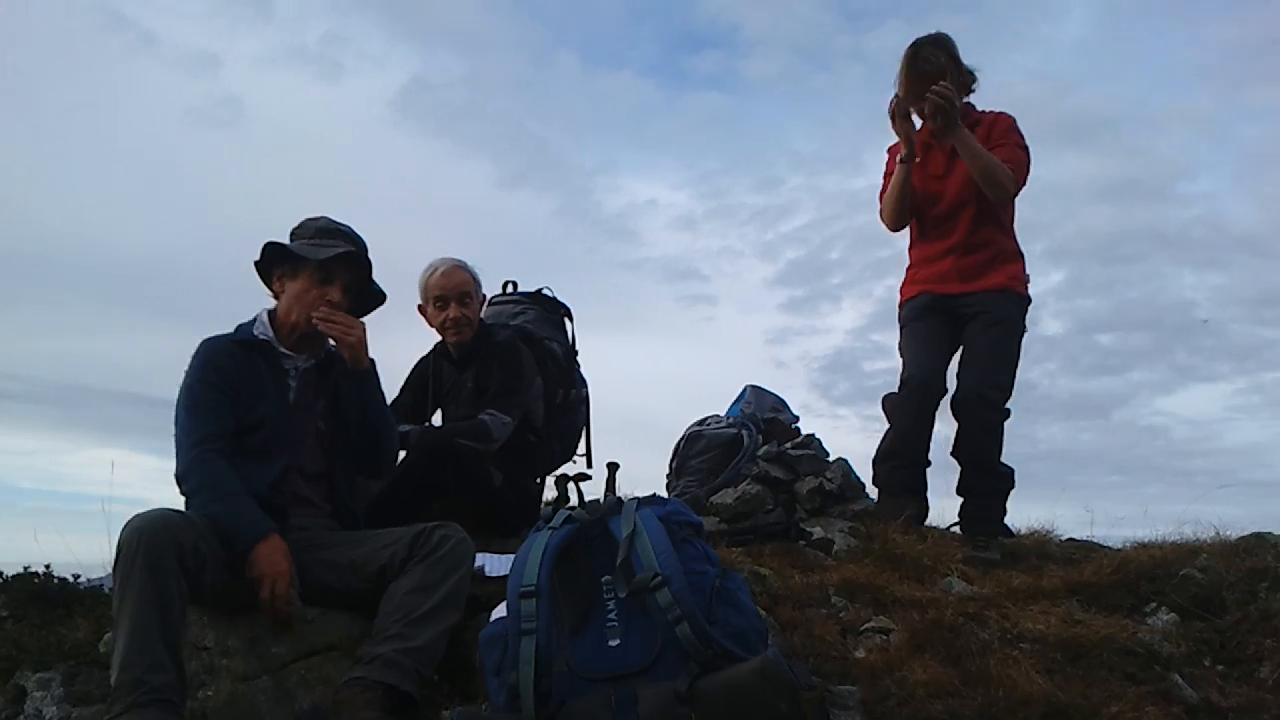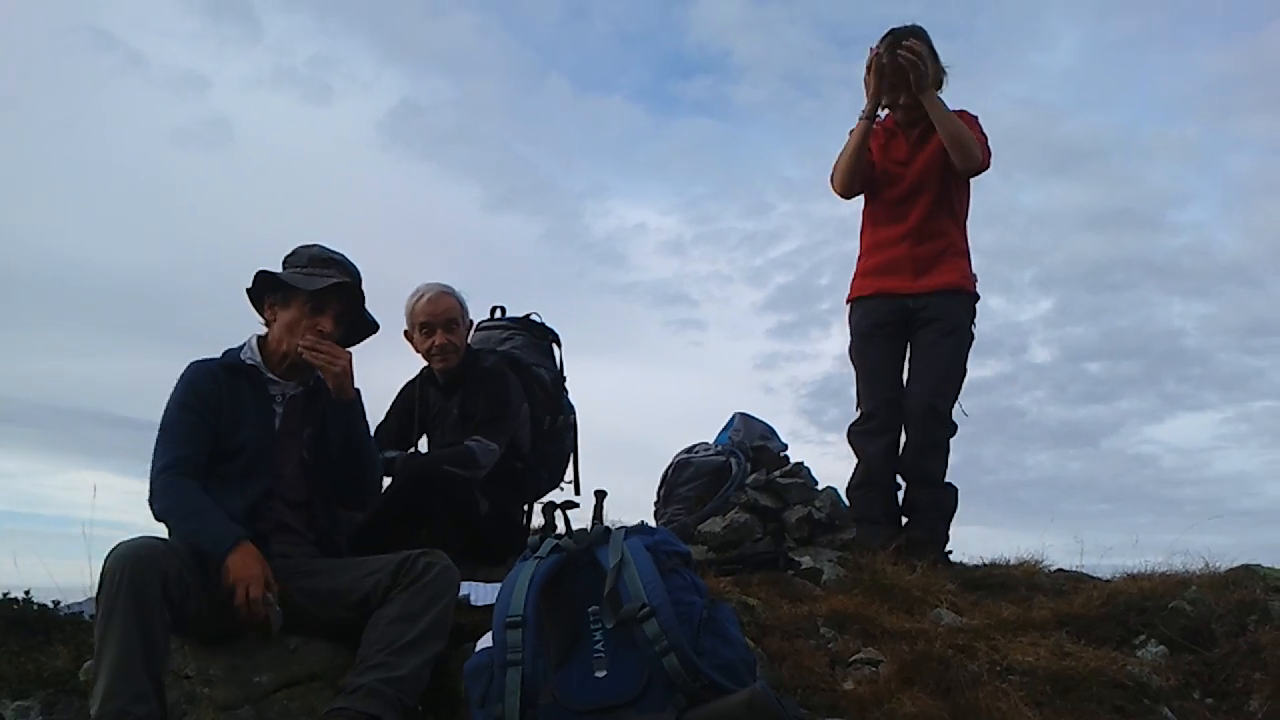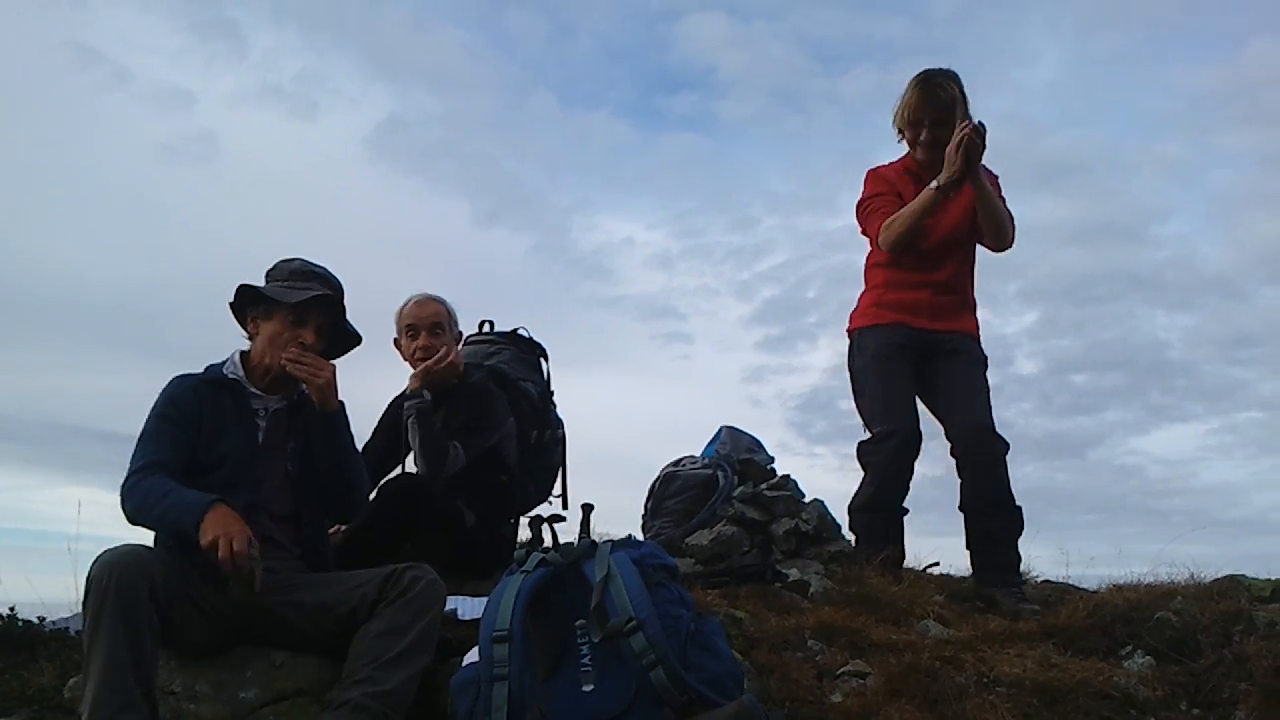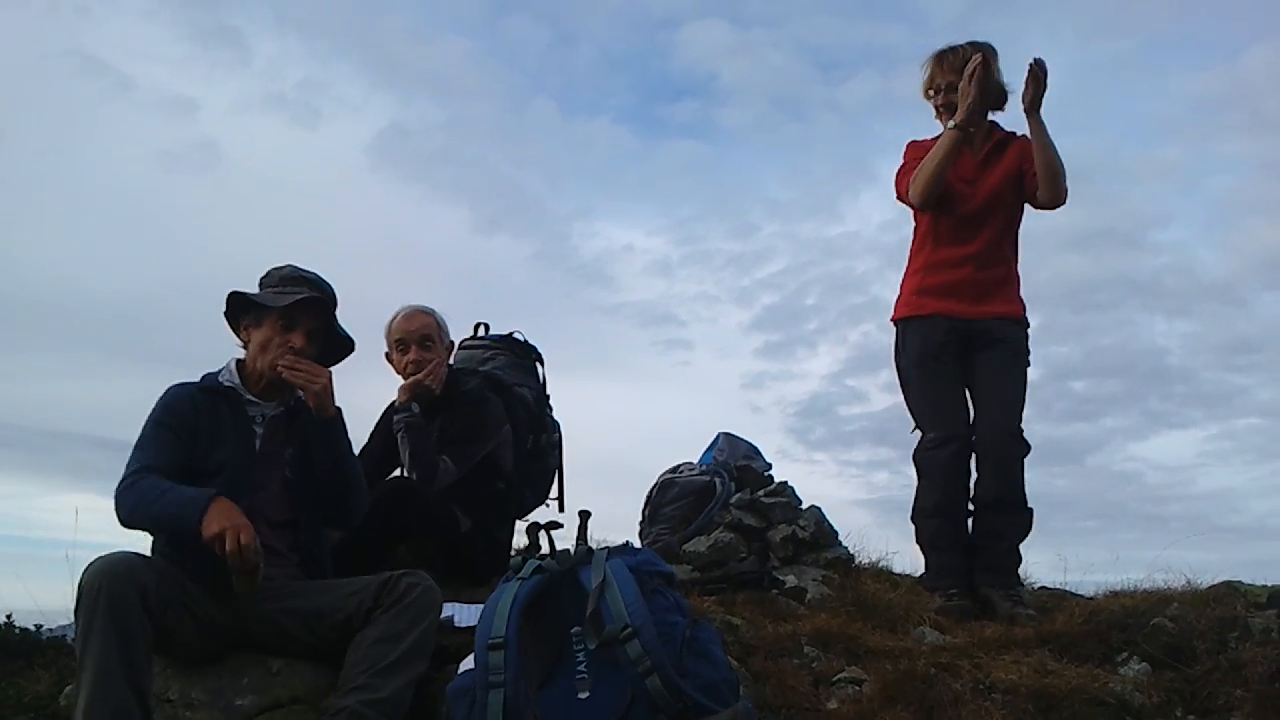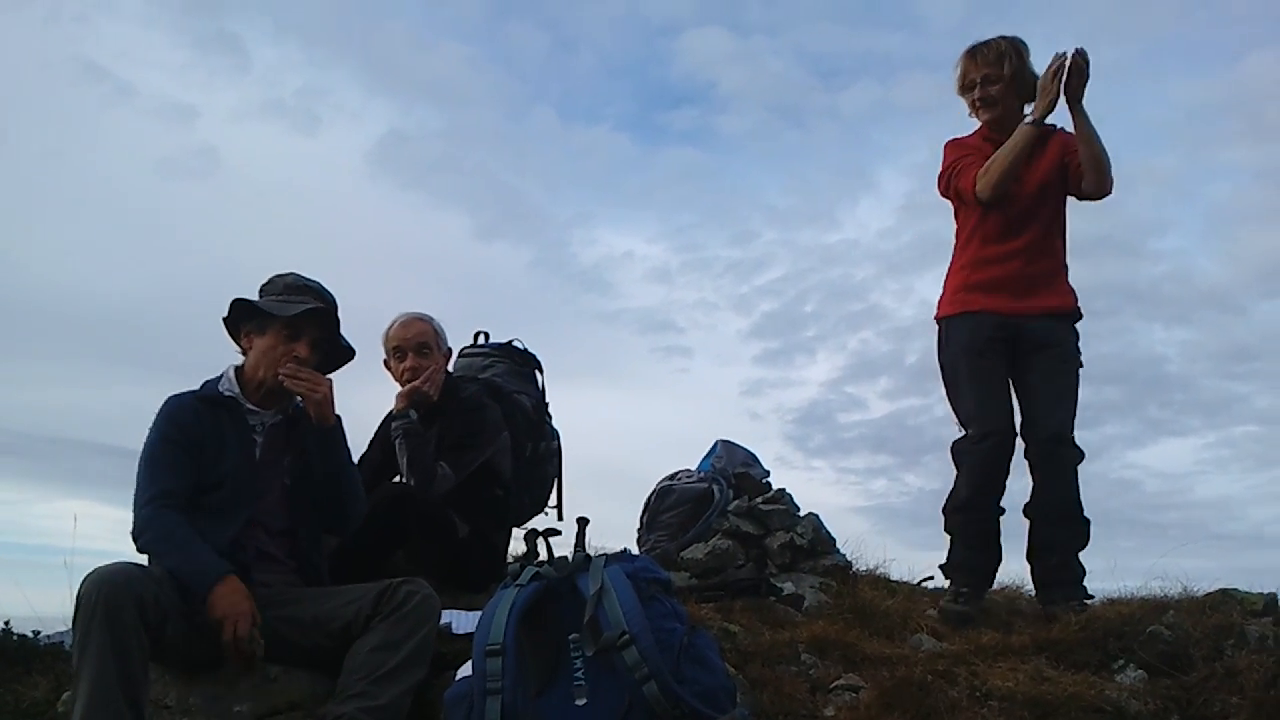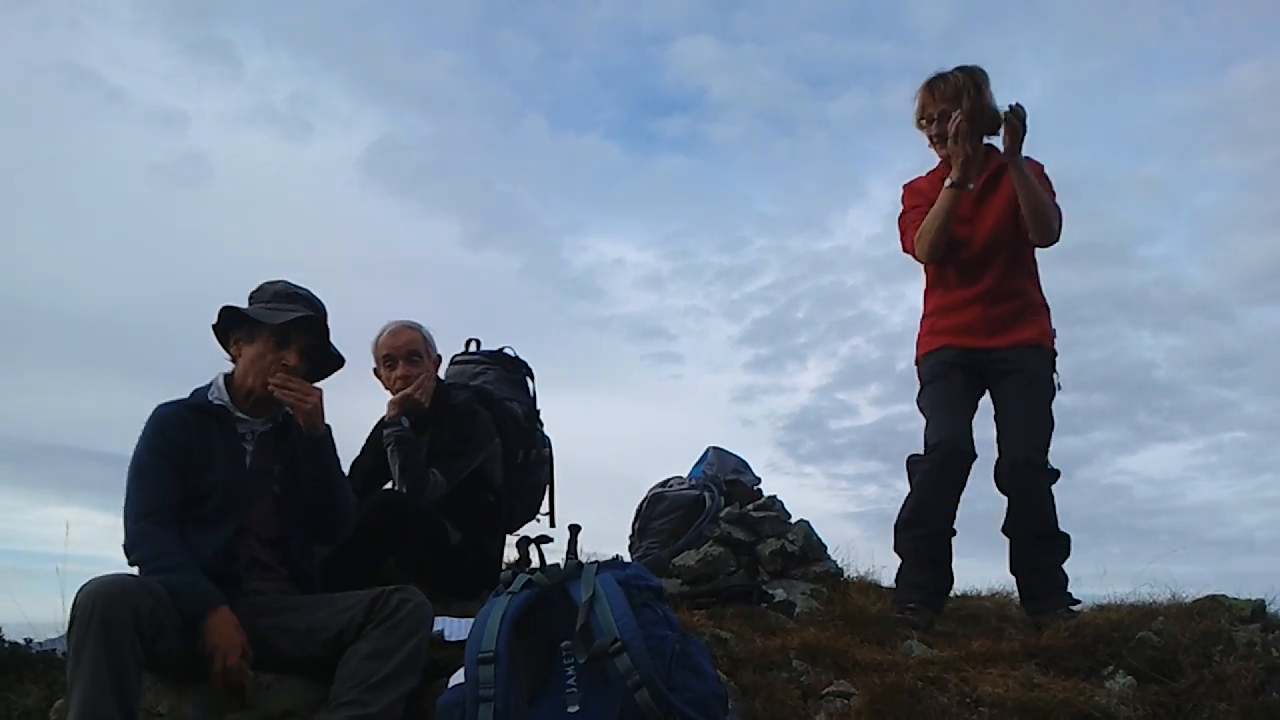
dt=0.5s
person 1, frame 1
left shoulder: (998, 128)
right shoulder: (903, 150)
left elbow: (1003, 186)
right elbow: (893, 218)
left wrist: (954, 129)
right wrist: (909, 150)
left hip: (994, 291)
right hip: (927, 293)
left knee: (980, 400)
right knee: (917, 385)
left ankle: (983, 526)
right ankle: (898, 513)
person 1, frame 2
left shoulder: (957, 125)
right shoulder: (869, 137)
left elbow: (972, 160)
right elbow: (843, 185)
left wrist: (927, 94)
right wrist: (870, 110)
left hip: (944, 292)
right hip: (876, 294)
left knee: (926, 411)
right knee: (878, 416)
left ankle: (925, 545)
right ankle: (878, 544)
person 1, frame 3
left shoulder: (977, 183)
right shoulder: (881, 179)
left elbow: (1000, 239)
right elbow: (890, 238)
left wrist: (977, 173)
right wrist: (943, 179)
left hip: (953, 333)
right hip: (884, 328)
left knee: (978, 437)
right knee: (894, 437)
left ankle: (998, 573)
right ankle: (877, 558)
person 1, frame 4
left shoulder: (1015, 151)
right shoulder: (922, 152)
left elbow: (1053, 195)
right elbow: (920, 194)
left wrist: (1034, 115)
right wrist: (959, 122)
left hip: (997, 318)
right hip: (927, 317)
left knee: (1000, 437)
right knee: (945, 440)
left ankle: (995, 573)
right ankle: (948, 578)
person 1, frame 5
left shoulder: (1058, 145)
right shoulder: (961, 151)
left elbow: (1098, 185)
right elbow: (987, 186)
left wrist: (1075, 107)
right wrist: (1036, 112)
left hip: (1046, 315)
right hip: (972, 314)
left knee: (1052, 441)
right knee: (986, 437)
left ankle: (1059, 586)
right ankle: (968, 577)
person 1, frame 6
left shoulder: (1022, 174)
right shoulder: (920, 191)
left elbow: (1046, 233)
right elbow: (927, 249)
left wrist: (1014, 159)
right wrist: (959, 174)
left hip: (1021, 344)
right hip: (947, 347)
left knee: (1025, 465)
right knee: (944, 452)
left ankle: (1045, 594)
right ankle: (919, 592)
person 2, frame 1
left shoulder: (344, 372)
right shoulder: (222, 356)
left elbow: (378, 464)
right elbow: (200, 462)
left wrist: (359, 368)
right wrist: (262, 540)
left hip: (325, 549)
right hip: (233, 546)
left knee: (447, 543)
right knee: (153, 533)
person 2, frame 2
left shoulder: (331, 400)
right shoulder: (208, 381)
left elbow: (361, 495)
right elbow: (170, 484)
left wrist: (344, 397)
right wrist: (232, 549)
left hip: (306, 577)
right hip: (214, 573)
left knee: (432, 570)
right knee: (137, 561)
person 2, frame 3
left shoulder: (315, 413)
right shoulder: (191, 395)
left elbow: (348, 508)
right elbow: (141, 487)
left wrist: (328, 410)
right wrist: (207, 510)
left hip: (293, 590)
right hip: (199, 581)
left knee: (418, 585)
right knee: (124, 567)
person 2, frame 4
left shoulder: (312, 419)
right shoulder: (188, 403)
left elbow: (347, 515)
right elbow: (135, 497)
left wrist: (327, 416)
right wrist: (206, 506)
left hip: (289, 599)
right hip: (197, 590)
left knee: (414, 591)
right knee: (113, 575)
person 2, frame 5
left shoulder: (311, 428)
right shoulder: (188, 413)
left elbow: (345, 523)
right elbow: (155, 518)
left wrist: (326, 426)
right wrist: (218, 581)
left hip: (288, 604)
right hip: (195, 599)
left knee: (413, 599)
right knee: (113, 588)
person 2, frame 6
left shoulder: (301, 437)
right shoulder: (177, 422)
left elbow: (335, 532)
right elbow: (146, 534)
left wrist: (315, 435)
right wrist: (211, 611)
left hip: (281, 613)
right hip: (188, 612)
left knee: (406, 606)
right knee: (107, 598)
person 3, frame 1
left shoulder: (508, 353)
right shoulder: (433, 364)
left elbow: (490, 432)
left wrist: (402, 434)
left hip: (509, 500)
right hip: (458, 494)
left knee: (435, 449)
person 3, frame 2
left shoulder: (495, 380)
right shoulder: (418, 389)
left elbow: (477, 460)
right elbow: (376, 451)
left wrist: (387, 461)
left hip: (496, 526)
right hip: (444, 521)
left knee: (421, 475)
person 3, frame 3
left shoulder: (482, 395)
right shoulder: (407, 402)
left elbow: (435, 469)
right elbow: (364, 473)
left wrist: (418, 394)
left hip: (482, 541)
right hip: (431, 535)
left knee: (405, 489)
person 3, frame 4
left shoulder: (478, 402)
right shoulder: (401, 410)
left elbow: (428, 480)
left wrist: (408, 408)
left hip: (477, 549)
right hip: (426, 539)
left knee: (399, 492)
person 3, frame 5
left shoulder: (475, 409)
right shoulder: (404, 416)
left elbow: (426, 487)
left wrist: (405, 416)
left hip: (474, 556)
right hip: (424, 548)
left knee: (397, 498)
person 3, frame 6
left shoulder: (466, 415)
right shoulder: (391, 424)
left elbow: (419, 494)
right elbow: (351, 497)
left wrist: (397, 423)
left hip: (466, 562)
right hip: (418, 553)
left knee: (389, 505)
